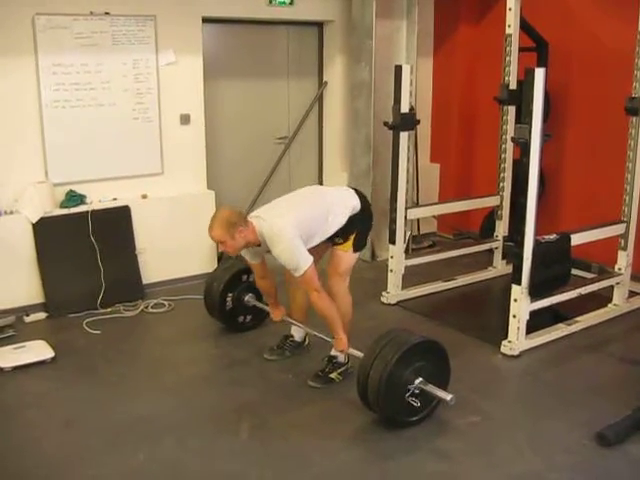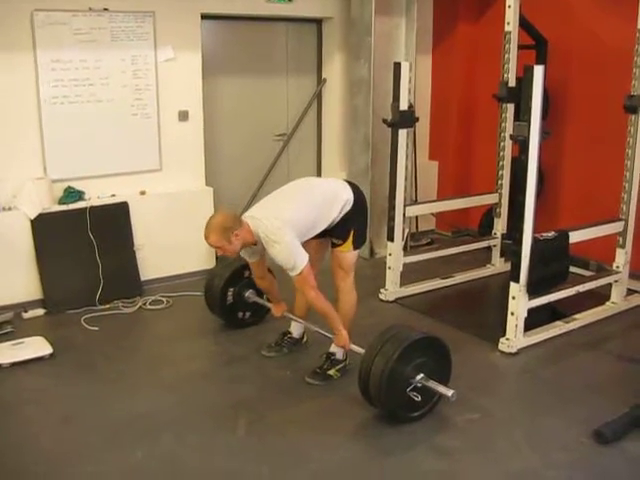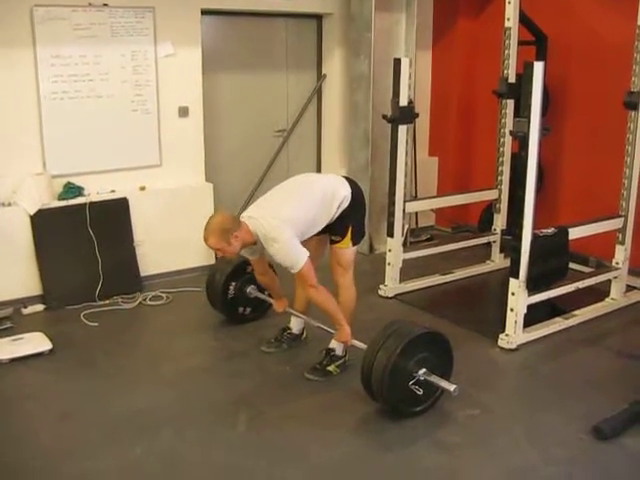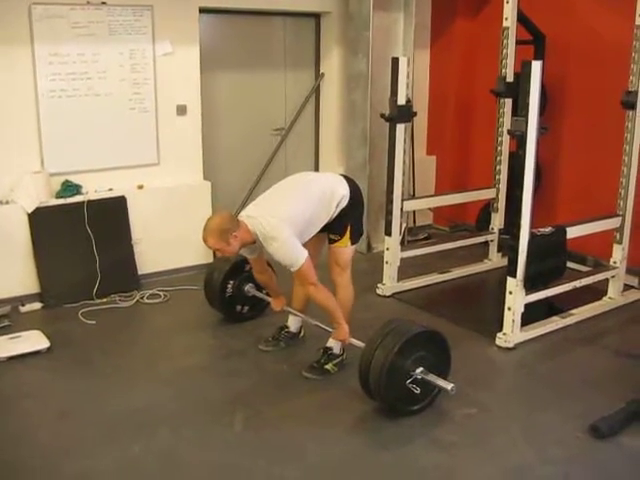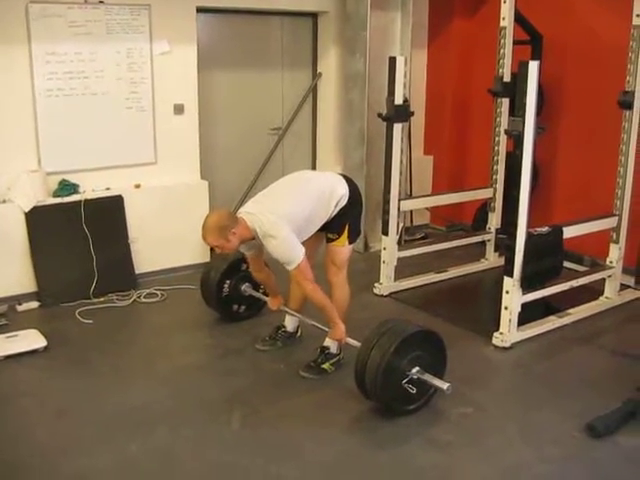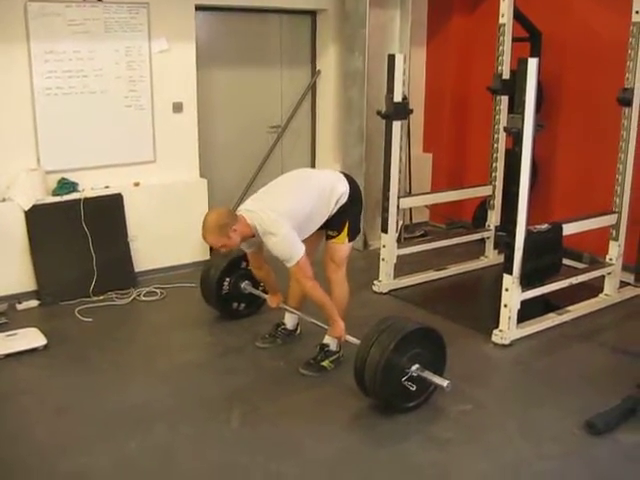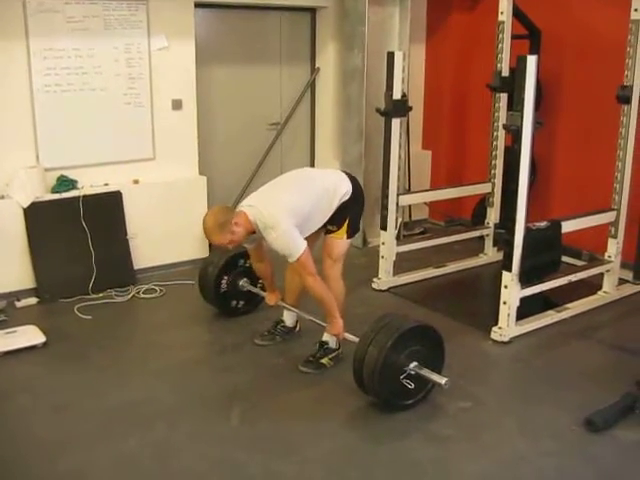
dt=0.2s
person 1, frame 1
left shoulder: (281, 241)
right shoulder: (249, 233)
left elbow: (315, 291)
right elbow: (262, 277)
left wrist: (339, 335)
right wrist: (275, 306)
left hip: (352, 210)
right hip: (325, 207)
left knee: (335, 283)
right knee: (296, 276)
left ankle: (339, 359)
right ankle: (297, 337)
person 1, frame 2
left shoulder: (277, 241)
right shoulder: (245, 231)
left elbow: (310, 290)
right elbow: (261, 276)
left wrist: (340, 331)
right wrist: (277, 303)
left hip: (347, 203)
right hip: (322, 197)
left knee: (342, 278)
right knee: (306, 272)
left ankle: (338, 356)
right ankle: (296, 335)
person 1, frame 3
left shoulder: (277, 240)
right shoulder: (245, 229)
left elbow: (312, 286)
right elbow: (262, 272)
left wrist: (342, 326)
right wrist: (279, 299)
left hip: (344, 198)
right hip: (320, 192)
left knee: (341, 274)
right knee: (304, 270)
left ankle: (338, 352)
right ankle: (295, 330)
person 1, frame 4
left shoulder: (276, 238)
right shoulder: (243, 228)
left elbow: (312, 284)
right elbow: (261, 271)
left wrist: (341, 324)
right wrist: (277, 297)
left hip: (343, 197)
right hip: (319, 192)
left knee: (339, 273)
right knee: (302, 269)
left ankle: (336, 350)
right ankle: (293, 329)
person 1, frame 5
left shoulder: (274, 236)
right shoulder: (242, 224)
left elbow: (307, 283)
right elbow: (258, 269)
left wrist: (336, 324)
right wrist: (274, 296)
left hip: (341, 197)
right hip: (318, 193)
left knee: (335, 274)
right knee: (298, 267)
left ankle: (332, 349)
right ankle: (290, 328)
person 1, frame 6
left shoulder: (274, 233)
right shoulder: (242, 221)
left elbow: (308, 280)
right elbow: (258, 265)
left wrist: (336, 321)
right wrist: (273, 293)
left hip: (342, 195)
right hip: (318, 190)
left knee: (334, 270)
right knee: (297, 265)
left ankle: (332, 347)
right ankle: (290, 326)
person 1, frame 7
left shoulder: (275, 227)
right shoulder: (243, 217)
left elbow: (310, 276)
right elbow: (259, 260)
left wrist: (335, 319)
right wrist: (271, 291)
left hip: (344, 194)
right hip: (319, 192)
left knee: (329, 268)
right knee: (294, 259)
left ankle: (331, 344)
right ankle: (289, 323)
